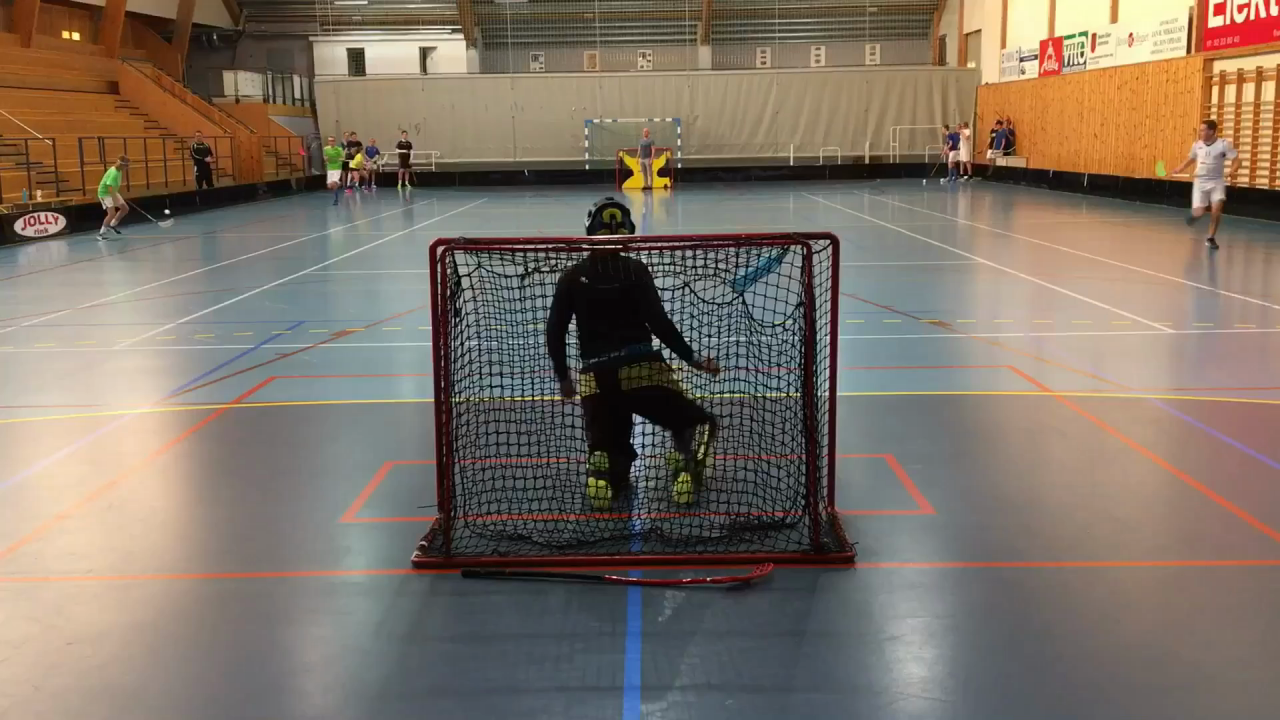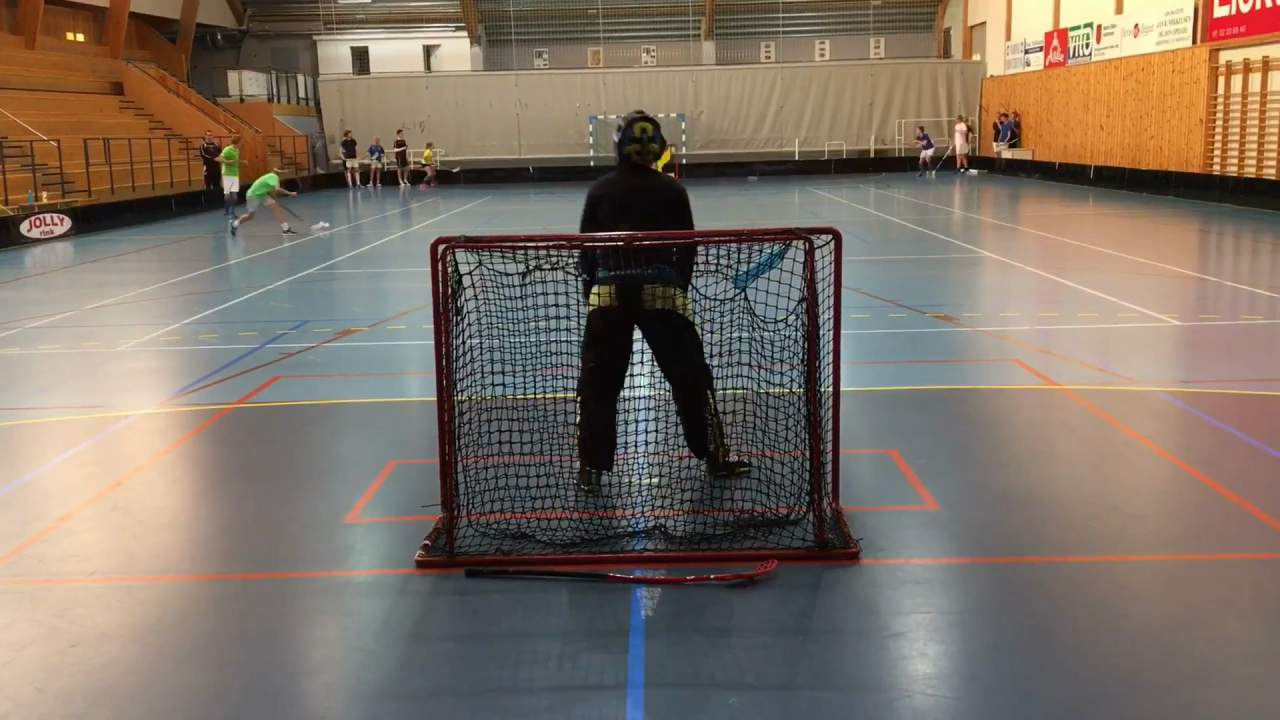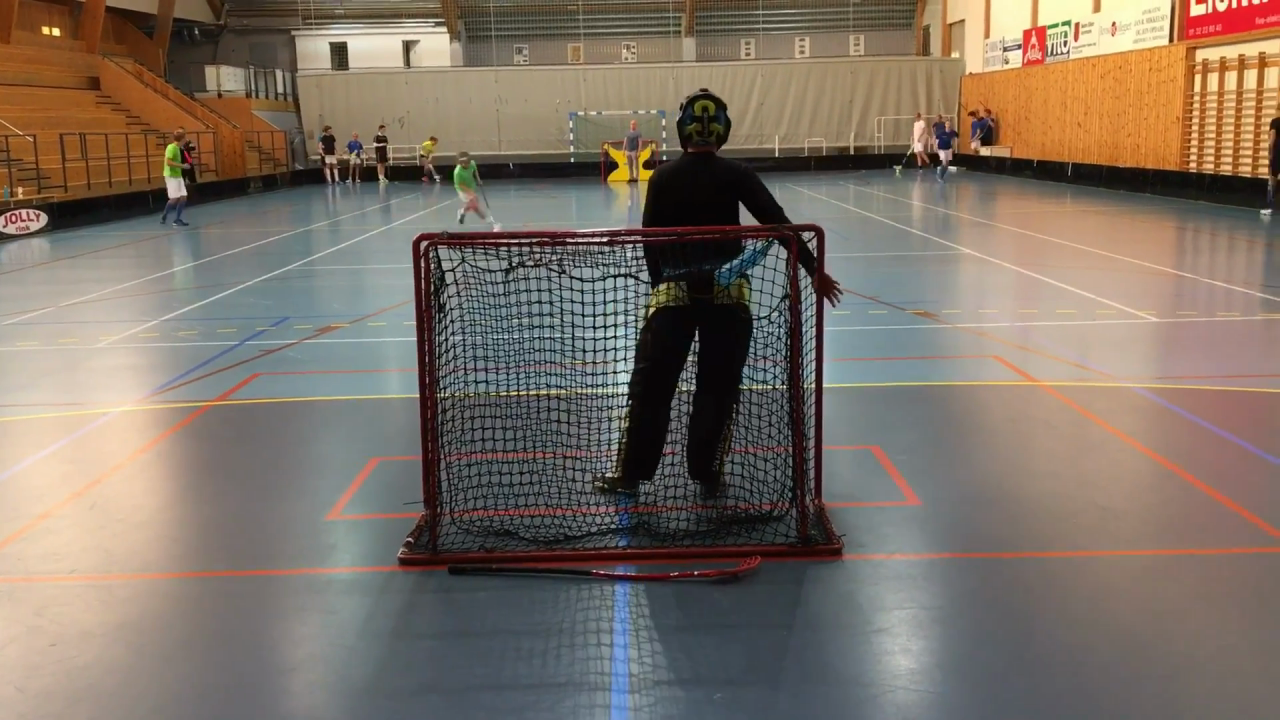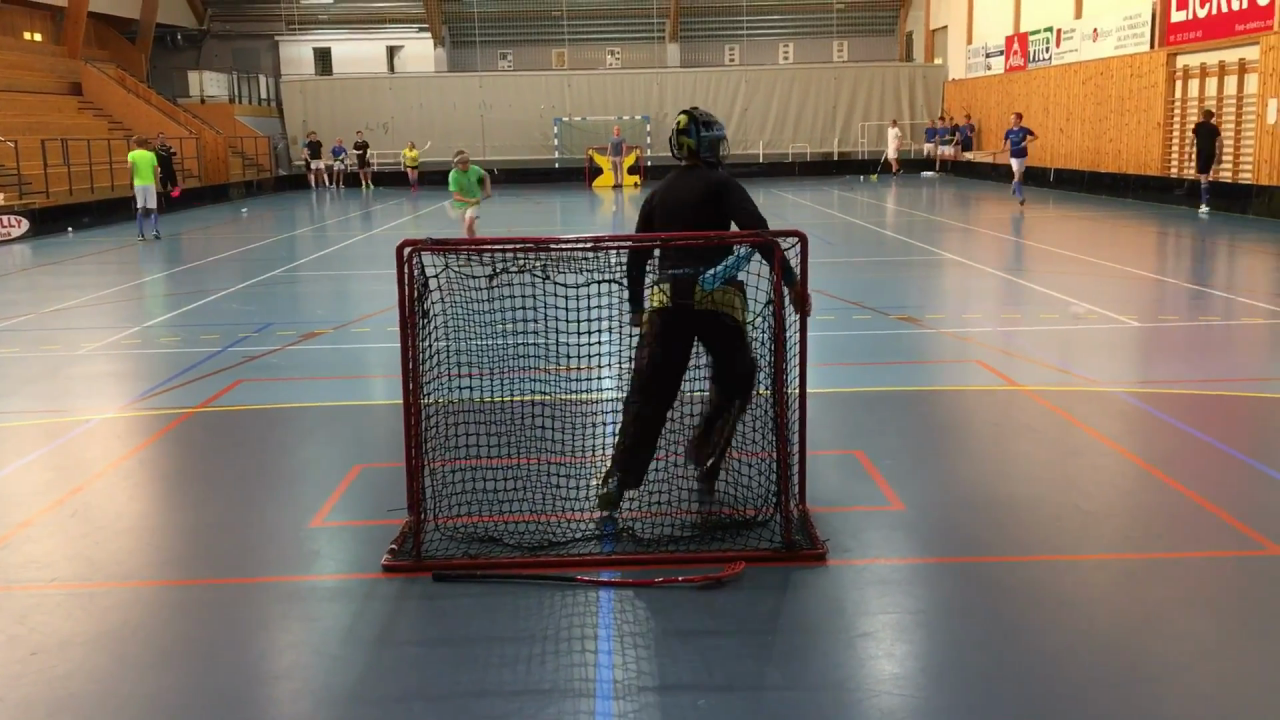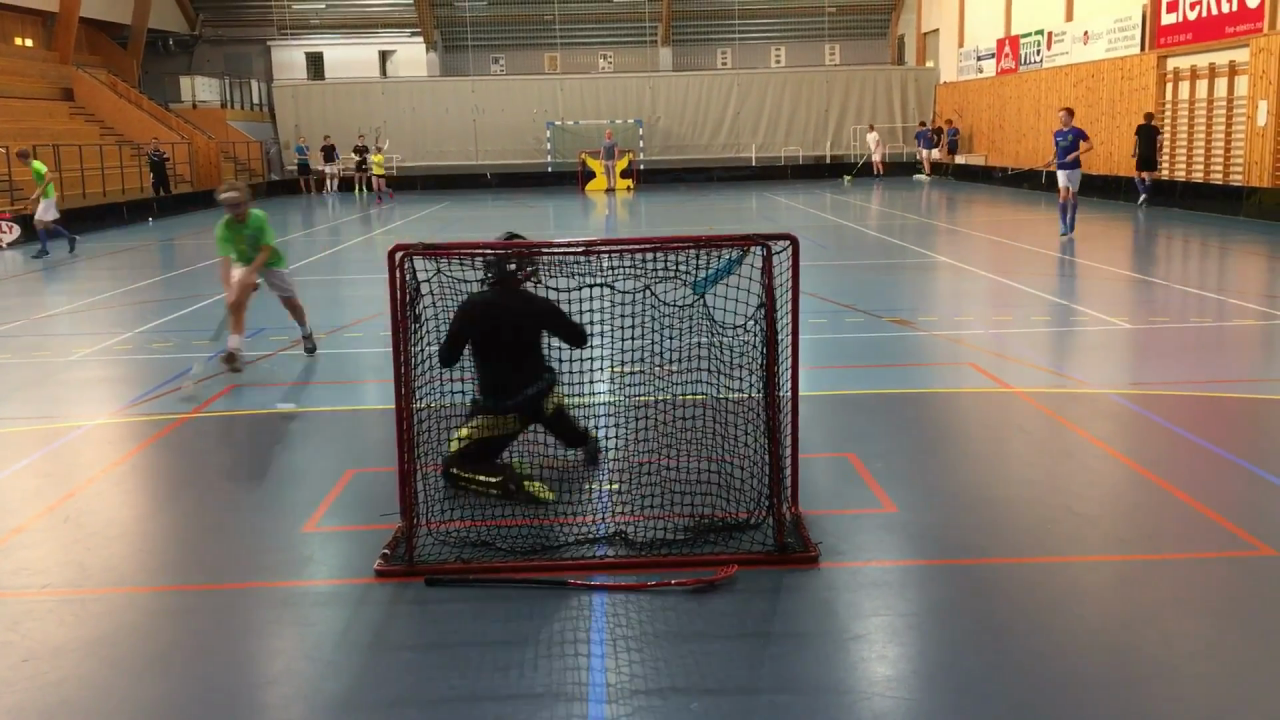
dt=0.7s
person 1, frame 1
left shoulder: (571, 276)
right shoulder: (636, 270)
left elbow: (554, 335)
right elbow: (660, 326)
left wrist: (563, 379)
right wrist: (695, 360)
left hip: (598, 378)
right hip: (643, 371)
left knee: (607, 450)
right knee: (700, 422)
left ankle: (609, 475)
right ankle: (687, 462)
person 1, frame 2
left shoulder: (601, 190)
right shoulder: (672, 190)
left elbow: (585, 248)
right elbow: (688, 251)
left wrist: (590, 292)
right wrist: (678, 292)
left hip: (609, 293)
right hip: (660, 292)
left knee: (597, 385)
right knee: (691, 376)
left ankle: (592, 468)
right ankle: (715, 457)
person 1, frame 3
left shoulder: (664, 177)
right shoulder: (736, 174)
left elbow: (649, 240)
right elbow: (775, 221)
left wrist: (659, 285)
right wrist: (814, 271)
left hip: (674, 291)
right hip: (727, 292)
left knee: (651, 385)
right knee: (718, 387)
left ankle: (631, 473)
right ankle: (706, 473)
person 1, frame 4
left shoulder: (659, 193)
right shoulder: (719, 182)
left elbow: (637, 256)
right elbow: (756, 230)
left wrist: (636, 308)
right wrist: (792, 281)
left hip: (668, 298)
right hip: (716, 295)
left knee: (649, 394)
right knee: (735, 382)
left ankle: (619, 479)
right ankle: (706, 463)
person 1, frame 5
left shoulder: (473, 306)
right shoulder: (538, 305)
left elbow: (447, 359)
right elbow: (579, 339)
left hip: (501, 408)
right hip: (542, 394)
left knee: (453, 467)
left ankle: (511, 482)
right ankle: (585, 443)
